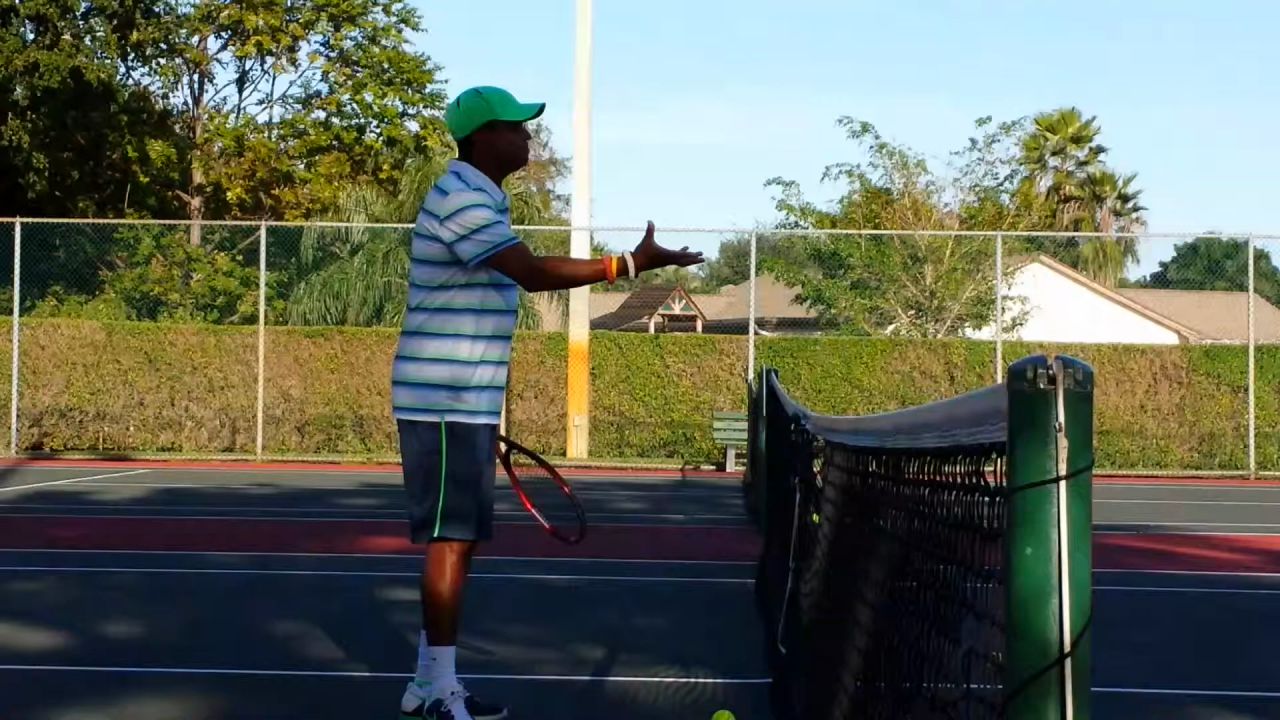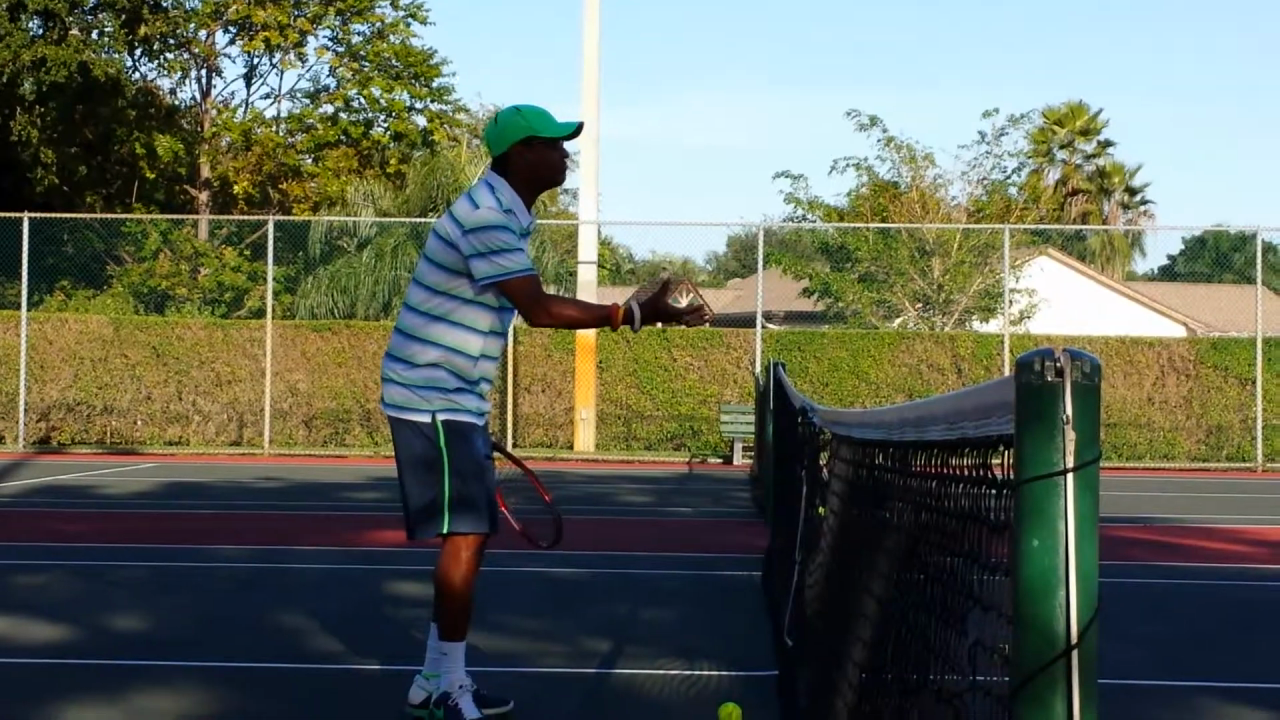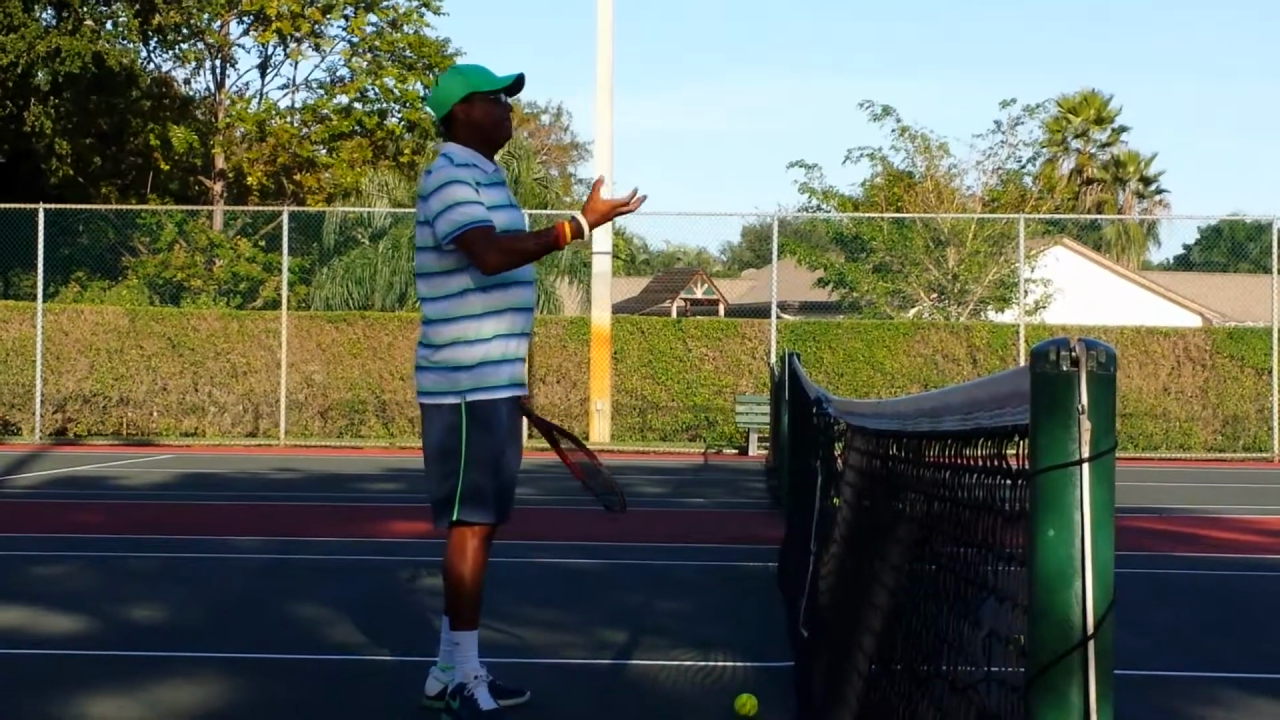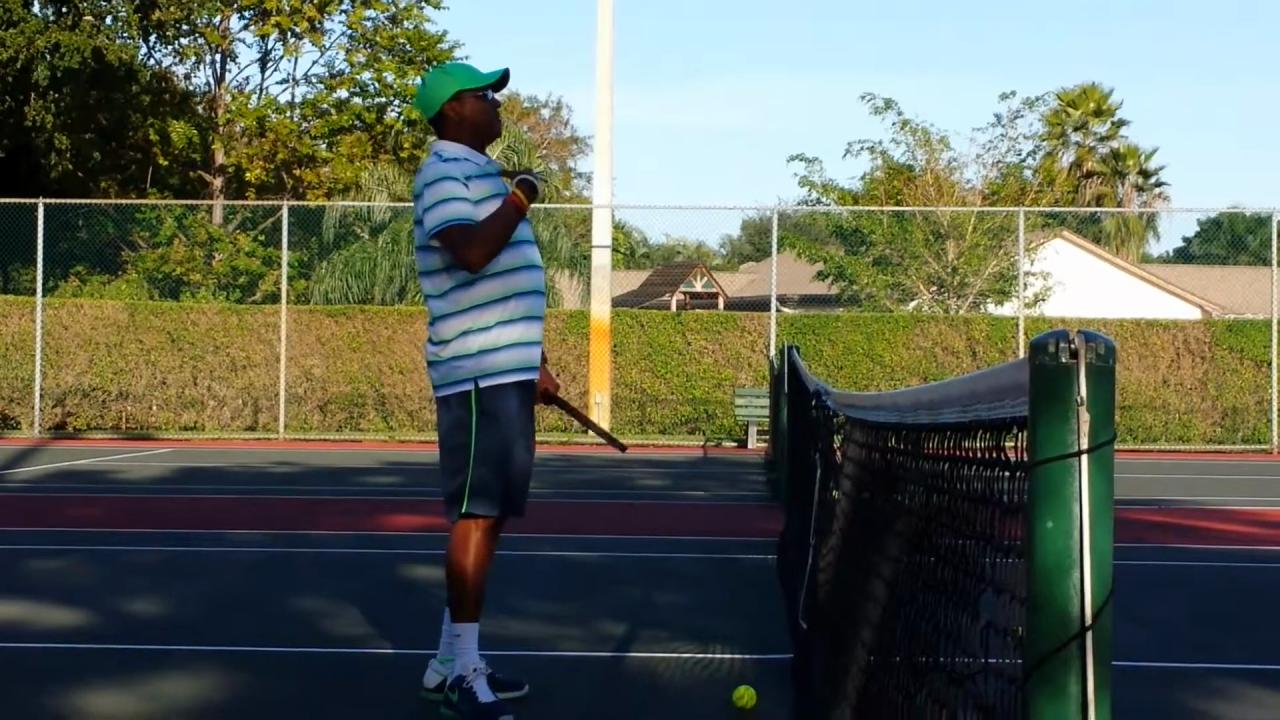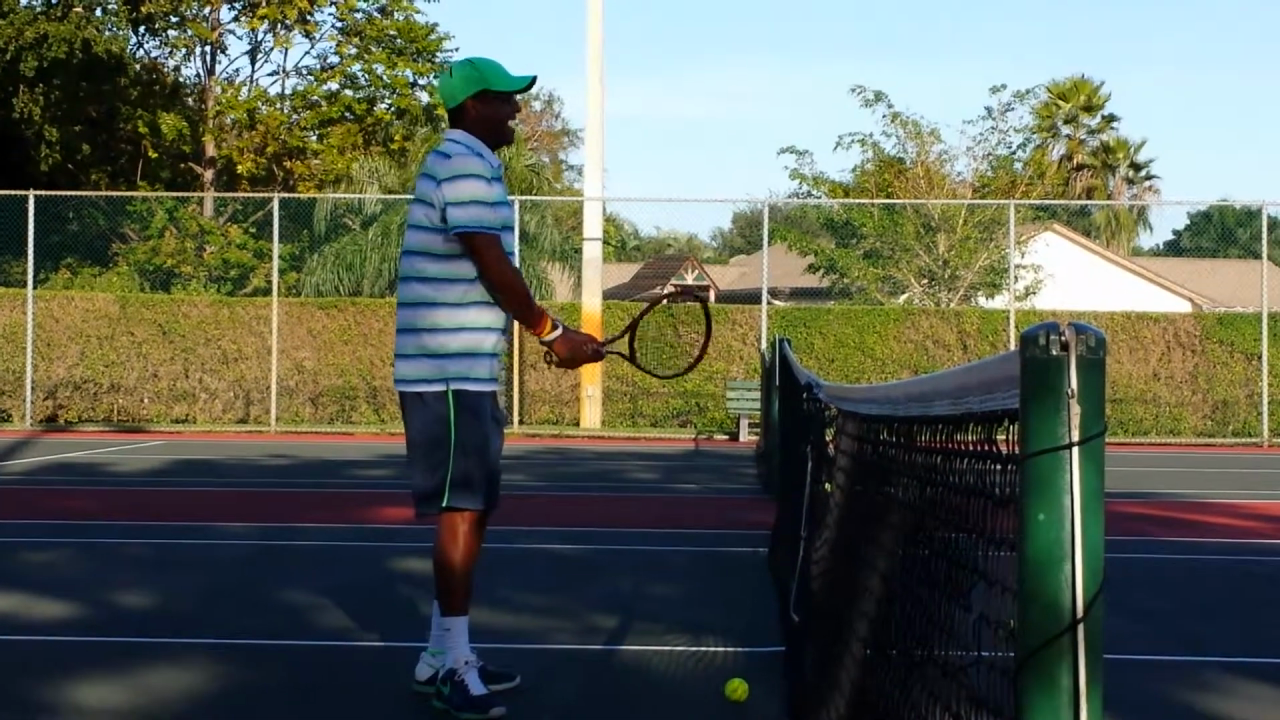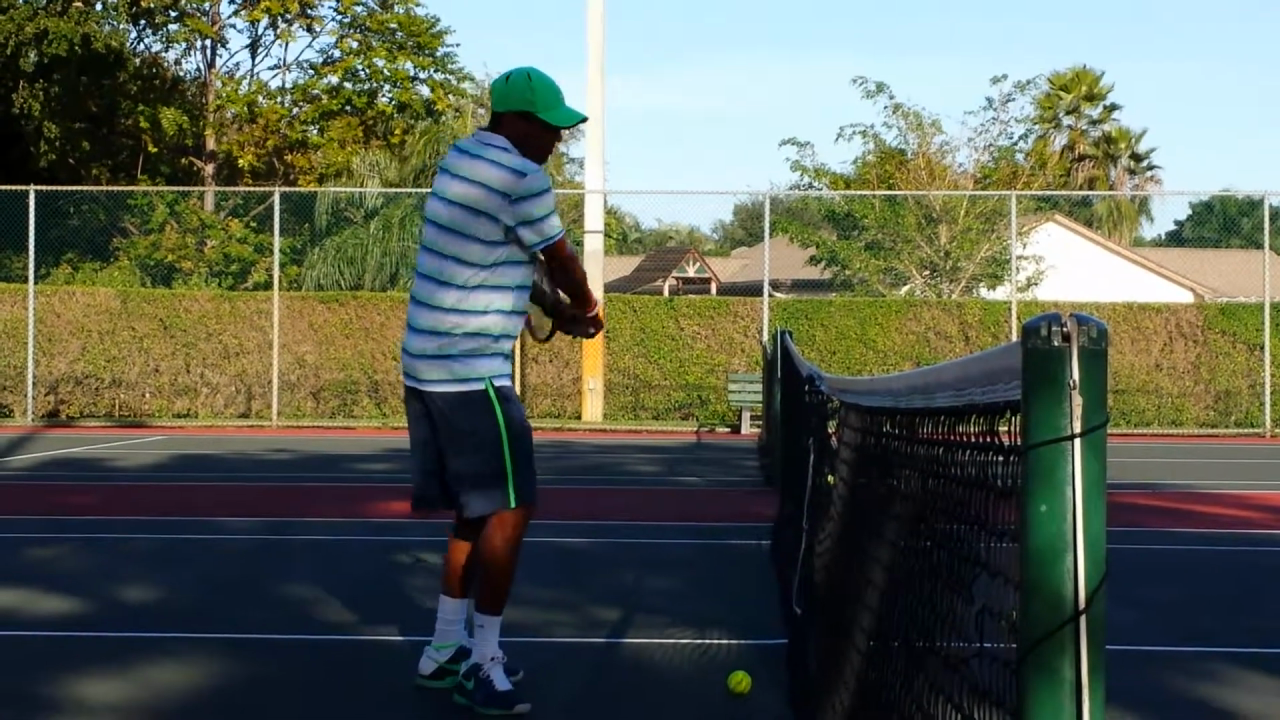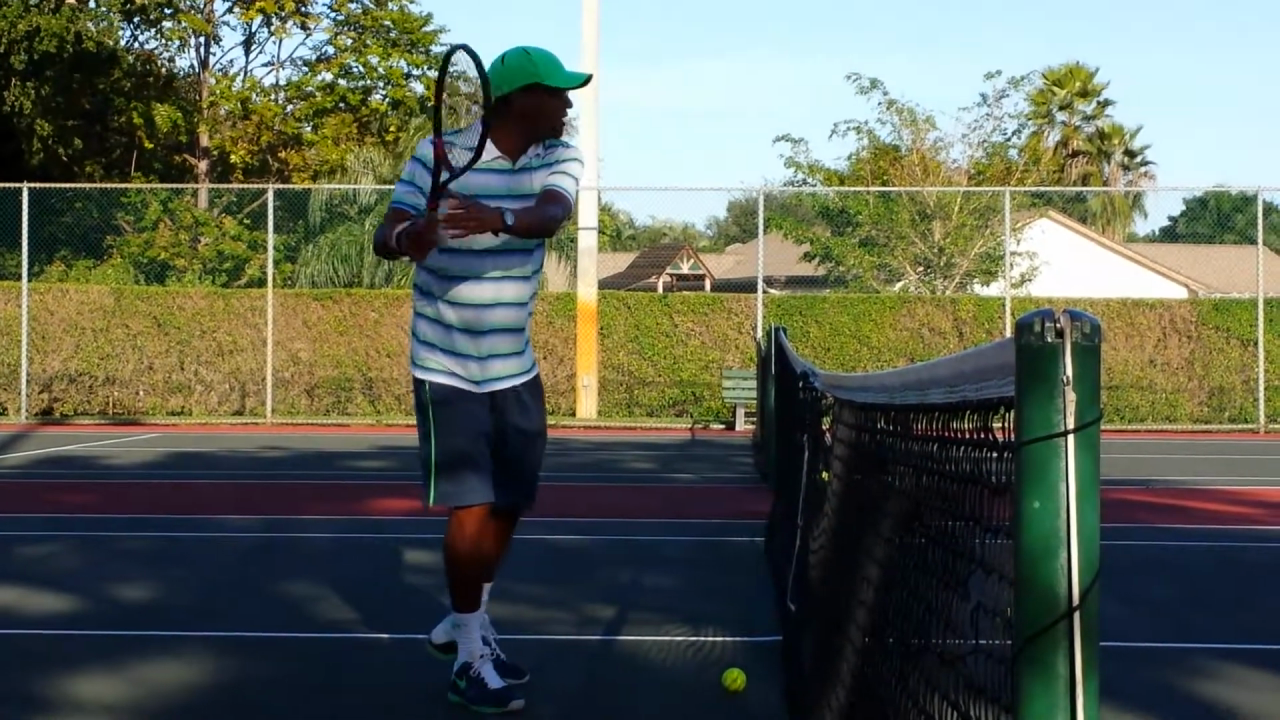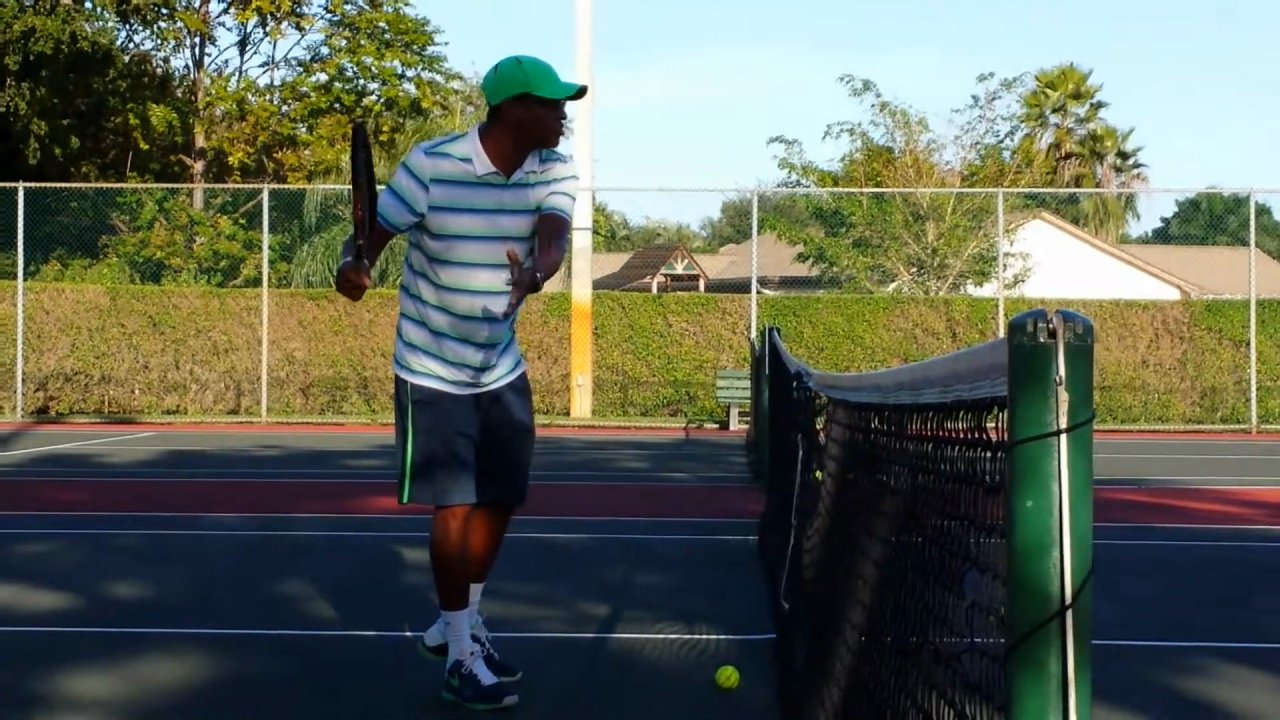
dt=0.7s
person 1, frame 1
left shoulder: (478, 197)
right shoulder: (460, 197)
right elbow: (532, 271)
right wrist: (630, 262)
left hip: (462, 402)
right hip: (444, 402)
left knee: (460, 538)
right knee: (452, 538)
person 1, frame 2
left shoulder: (506, 211)
right shoulder: (487, 212)
right elbow: (538, 309)
right wrist: (634, 314)
left hip: (453, 397)
right hip: (432, 398)
left knee: (469, 533)
right knee: (466, 534)
person 1, frame 3
left shoulder: (486, 177)
right shoulder: (450, 176)
right elbow: (490, 255)
left wrist: (516, 381)
right wrist: (581, 223)
left hip: (490, 382)
right hip: (467, 385)
left knee: (482, 521)
right knee: (472, 521)
person 1, frame 4
left shoulder: (481, 171)
right shoulder: (443, 171)
right elbow: (471, 253)
left wrist: (537, 362)
right wrist: (521, 197)
left hip: (505, 371)
right hip: (478, 373)
left knee: (488, 514)
right knee: (477, 513)
left ankle: (453, 660)
person 1, frame 5
left shoulder: (470, 165)
right shoulder: (461, 163)
left elbow: (491, 279)
right elbow: (495, 271)
left wrist: (551, 329)
right wrist: (552, 334)
left hip: (463, 370)
right hip: (447, 372)
left knee: (470, 509)
right knee: (463, 509)
left ankle: (443, 655)
right ankle: (453, 666)
person 1, frame 6
left shoulder: (462, 157)
right shoulder: (517, 176)
right elbow: (563, 262)
right wrist: (585, 308)
left hip: (431, 365)
right hip: (470, 372)
left knee: (477, 509)
right knee: (509, 510)
left ankle: (446, 648)
right ankle: (481, 662)
person 1, frame 7
left shoulder: (561, 158)
right shoulder: (435, 155)
left elbow: (549, 216)
right elbow: (388, 232)
left wrist: (497, 219)
right wrist: (404, 235)
left hip: (516, 369)
right hip: (447, 369)
left knee: (509, 504)
right knee: (470, 508)
left ankle: (464, 625)
right ankle: (469, 658)
person 1, frame 8
left shoulder: (556, 172)
right shoulder: (430, 163)
left elbow: (553, 243)
right elbow: (375, 233)
left wrist: (535, 273)
right wrist: (354, 265)
left hip: (501, 368)
right hip: (432, 369)
left knee: (498, 501)
right knee: (455, 507)
left ankle: (461, 625)
right ankle: (460, 657)
